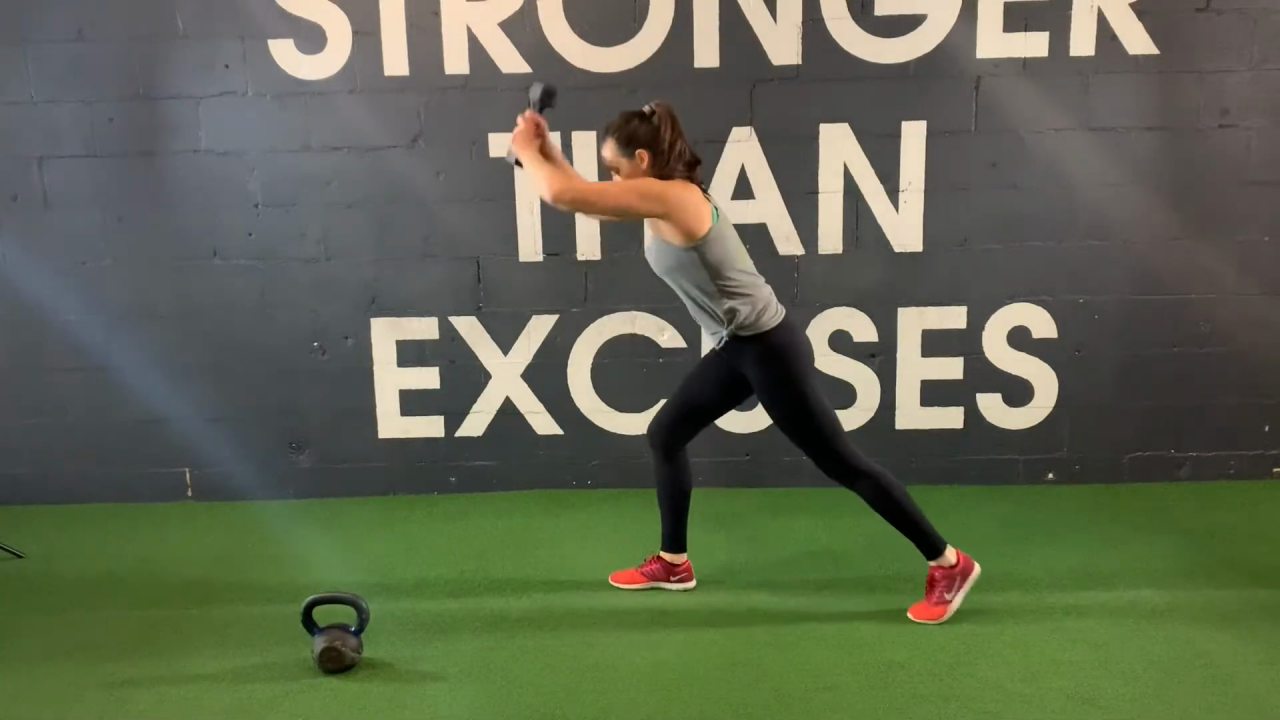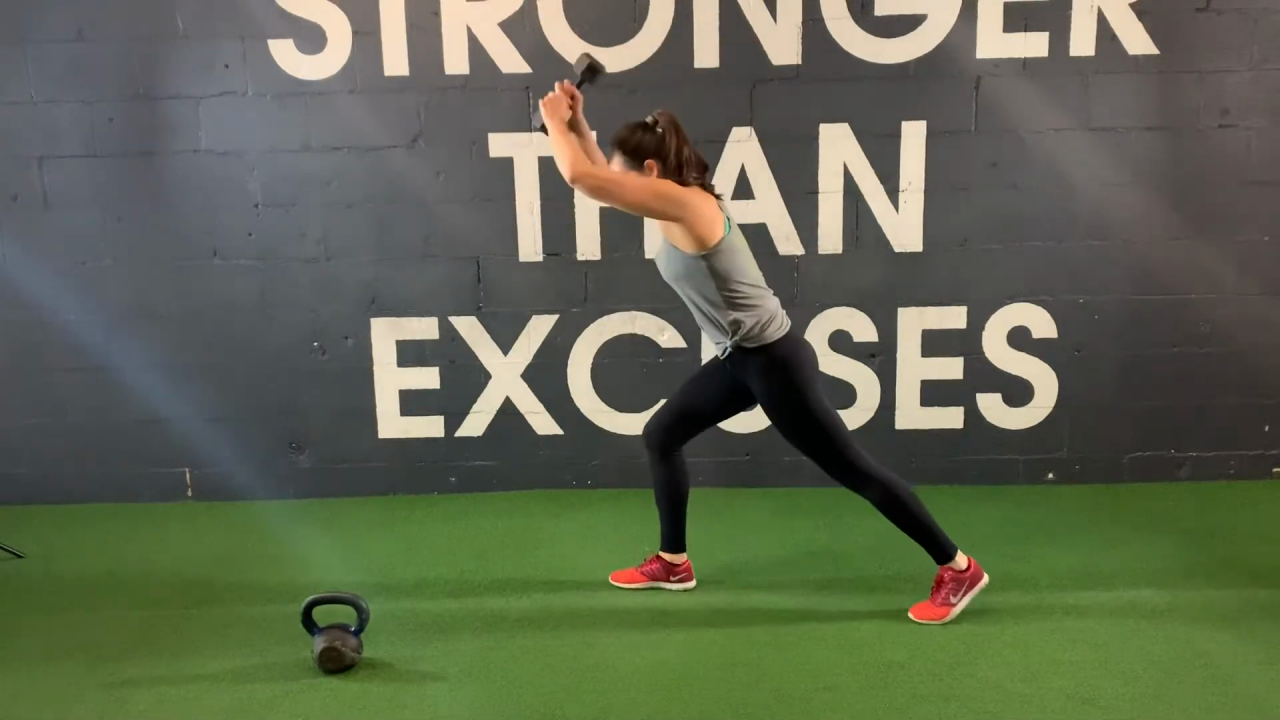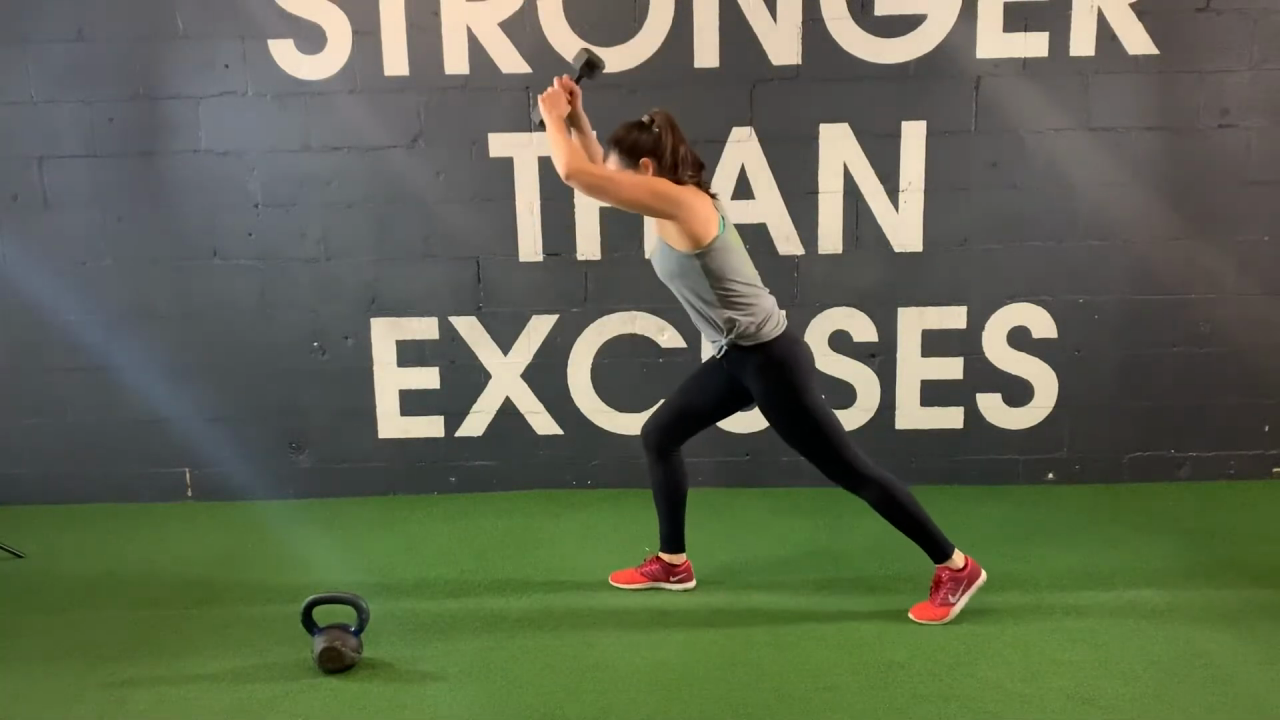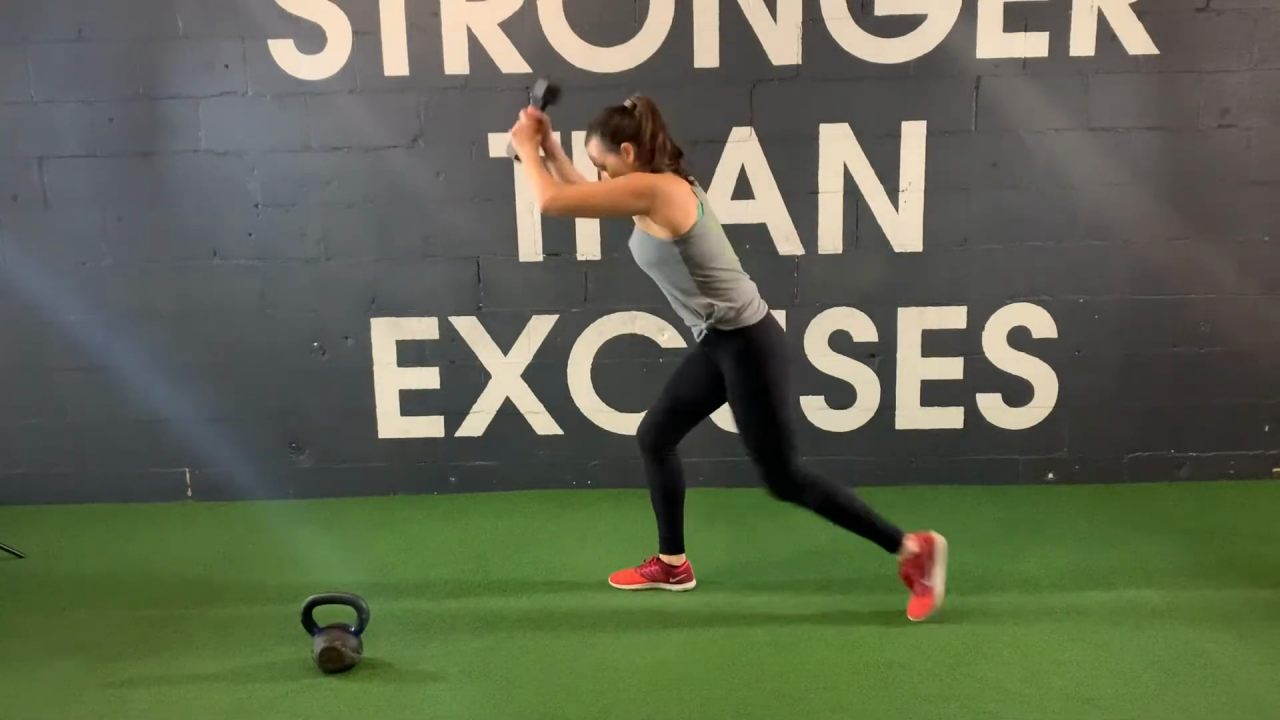
dt=0.2s
person 1, frame 1
left shoulder: (667, 197)
right shoulder: (669, 196)
left elbow: (562, 195)
right elbow: (583, 192)
left wrist: (526, 150)
right wrist: (544, 148)
left hip: (769, 349)
right hip: (737, 349)
left knee: (841, 463)
right knee: (665, 436)
left ankle: (950, 564)
right ankle: (673, 562)
person 1, frame 2
left shoulder: (681, 202)
right shoulder: (684, 200)
left elbow: (580, 177)
right elbow: (600, 177)
left wrist: (555, 122)
right wrist: (576, 124)
left hip: (773, 360)
right hip: (741, 358)
left knee: (851, 469)
right knee: (660, 437)
left ankle: (959, 569)
right ankle: (673, 563)
person 1, frame 3
left shoulder: (676, 201)
right shoulder: (680, 198)
left elbow: (575, 174)
right elbow: (600, 174)
left wrist: (552, 116)
right wrist: (576, 118)
left hip: (769, 357)
right hip: (739, 356)
left knee: (846, 469)
right knee: (658, 437)
left ankle: (956, 568)
right ankle: (672, 563)
person 1, frame 4
left shoulder: (655, 188)
right shoulder: (661, 188)
left elbow: (548, 198)
right elbow: (572, 191)
left wrist: (526, 150)
right wrist: (548, 145)
left hip: (747, 343)
right hip: (718, 343)
left knee: (782, 476)
right knee: (654, 437)
left ankle: (914, 550)
right ankle: (671, 561)
